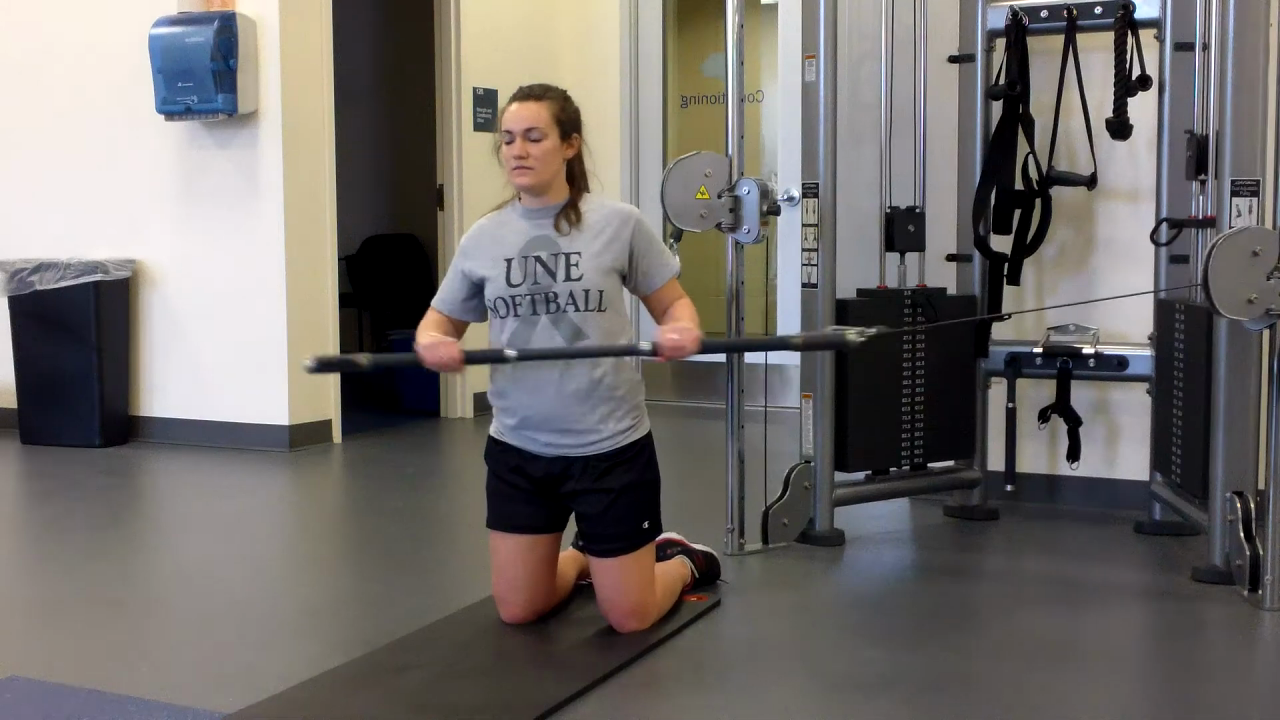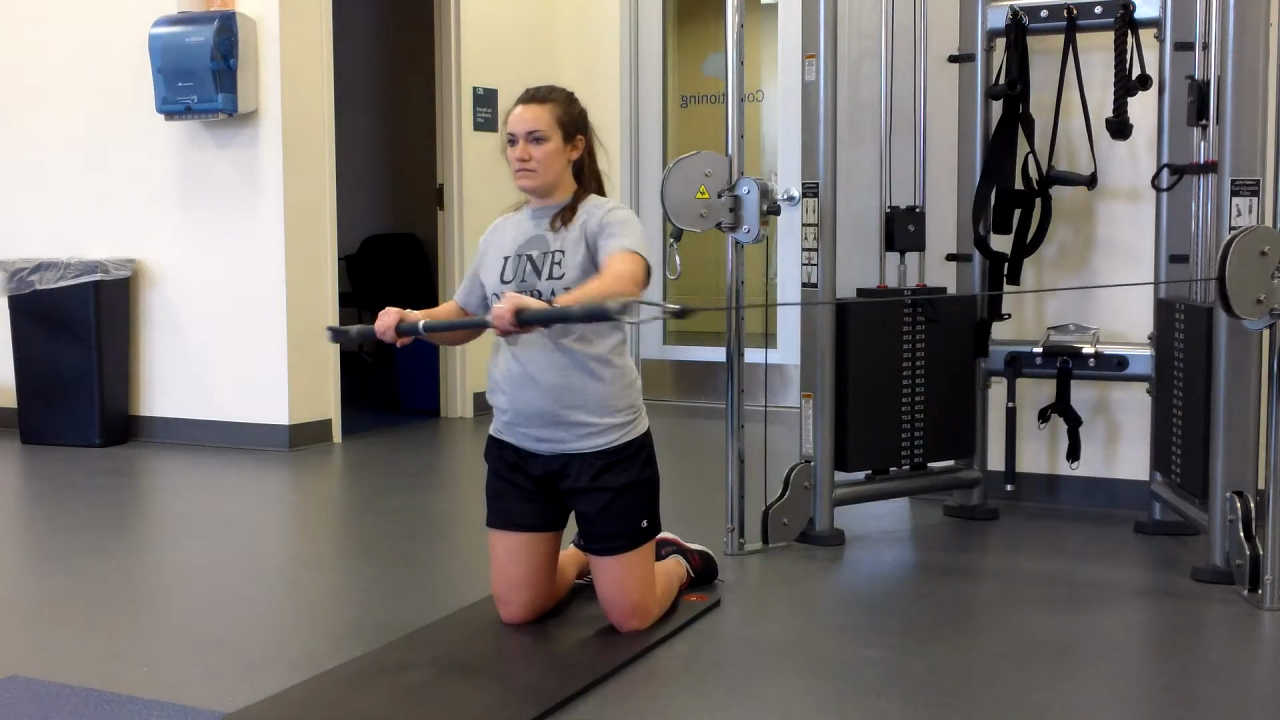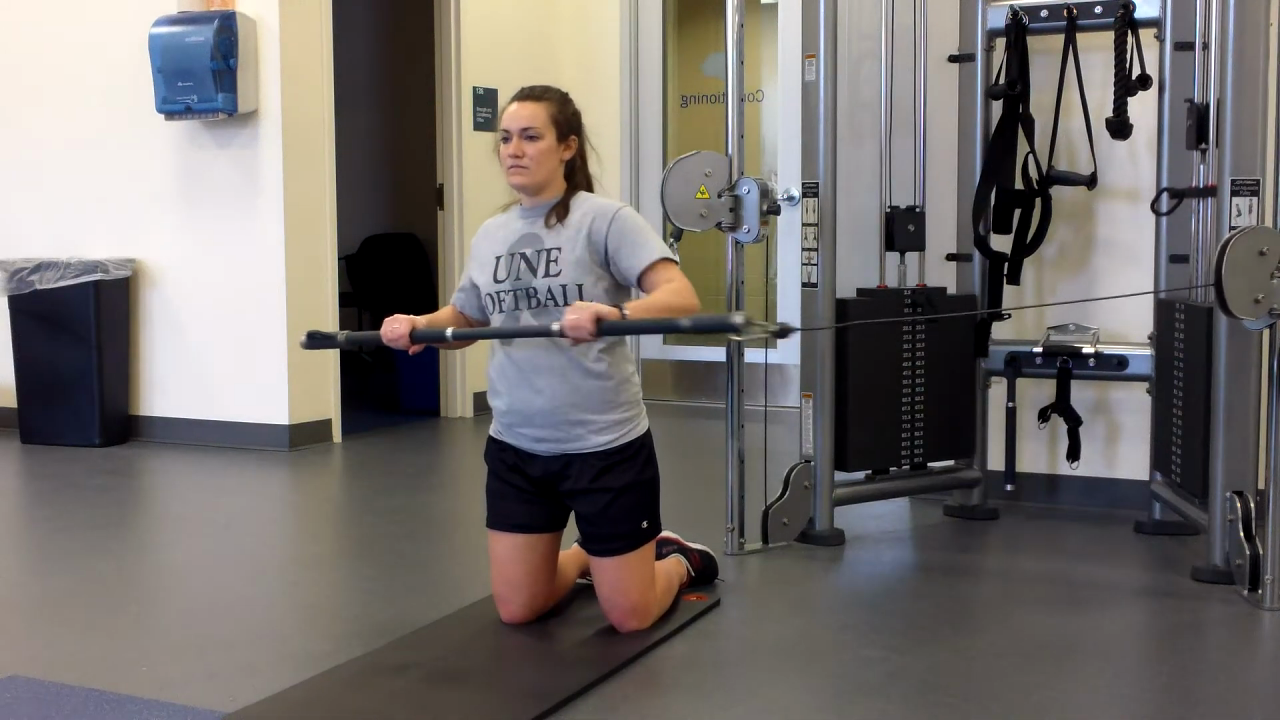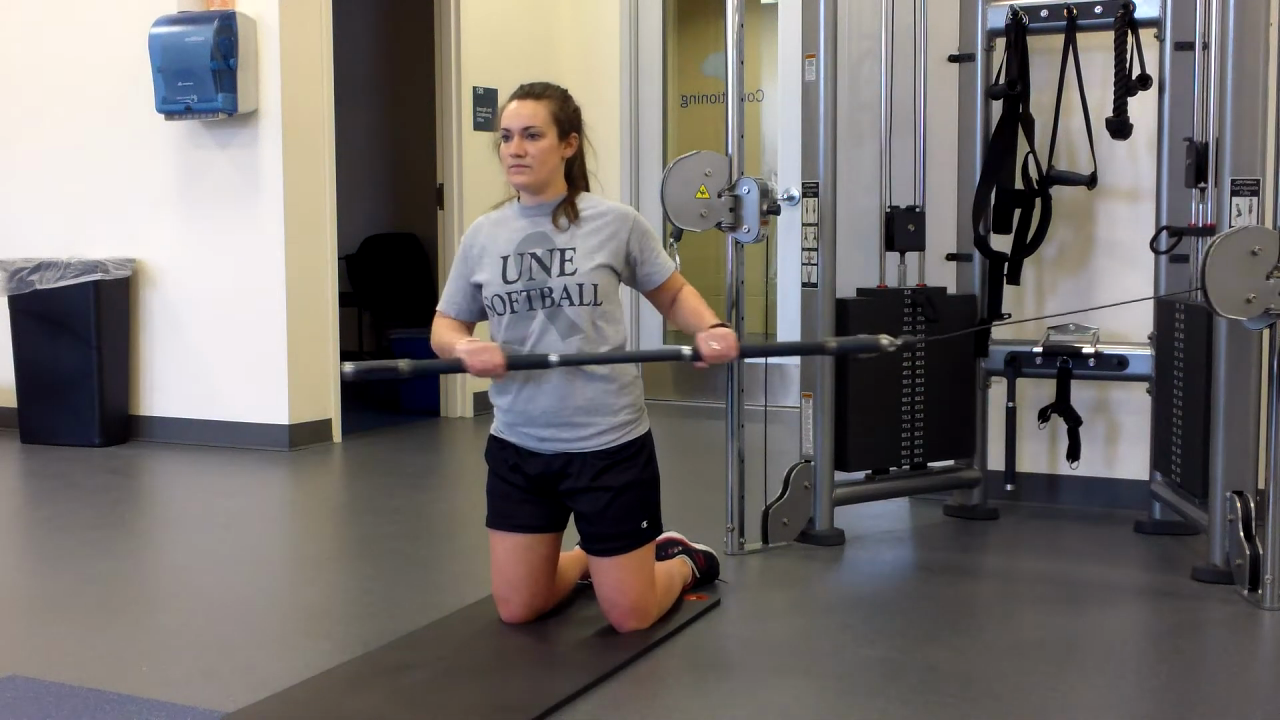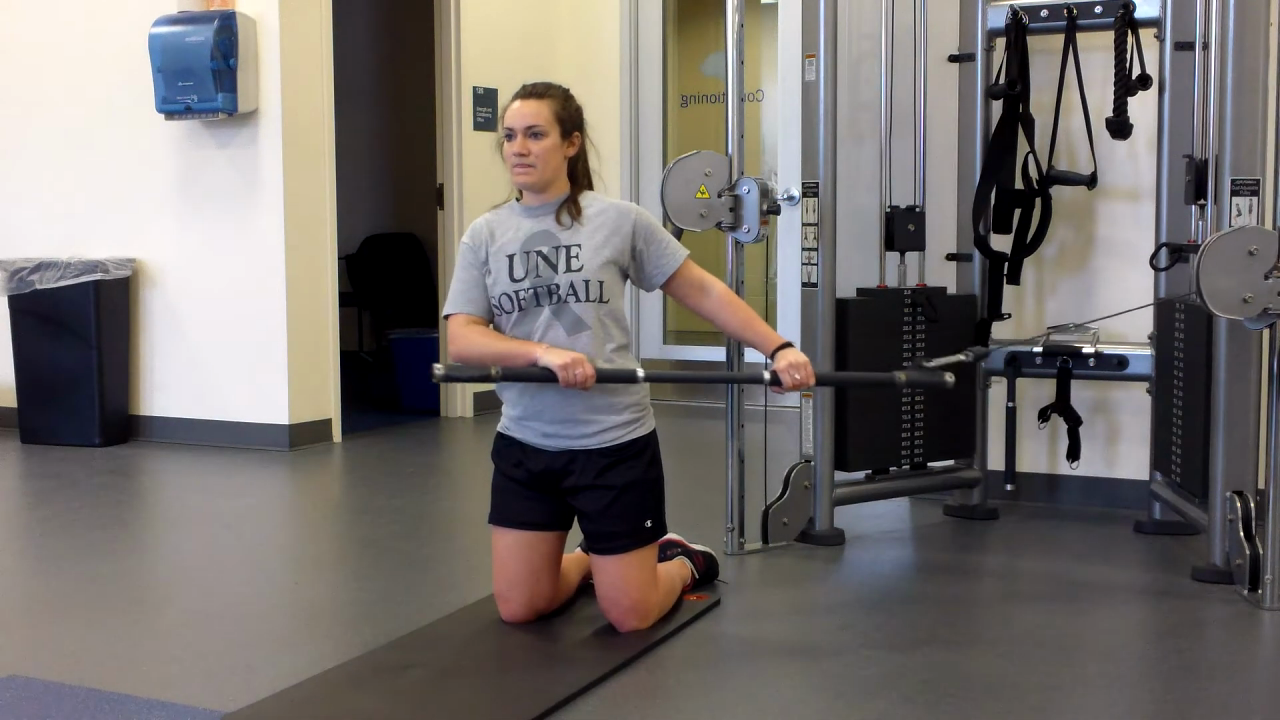
dt=1s
person 1, frame 1
left shoulder: (619, 224)
right shoulder: (483, 237)
left elbow: (674, 302)
right elbow: (443, 318)
left wrist: (683, 330)
right wrist: (433, 340)
left hip: (608, 445)
right hip: (518, 448)
left knee: (630, 616)
right knee: (519, 611)
left ankle: (684, 562)
right ankle: (585, 556)
person 1, frame 2
left shoulder: (609, 219)
right shoulder: (498, 233)
left elbow: (626, 281)
right elbow: (460, 320)
left wrist: (547, 305)
right wrist: (412, 319)
left hip: (605, 444)
right hip: (517, 446)
left knee: (629, 616)
right knee: (516, 609)
left ankle: (678, 560)
right ankle: (583, 556)
person 1, frame 3
left shoulder: (607, 220)
right shoulder: (490, 235)
left elbow: (680, 296)
right elbow: (464, 319)
left wrist: (613, 313)
right wrist: (417, 325)
left hip: (605, 443)
right hip: (517, 447)
left knee: (630, 616)
right knee: (517, 611)
left ankle: (679, 560)
right ankle: (586, 556)
person 1, frame 4
left shoulder: (615, 223)
right shoulder: (482, 235)
left elbow: (675, 294)
right elbow: (445, 325)
left wrist: (711, 329)
right wrist: (463, 345)
left hip: (609, 443)
right hip: (519, 447)
left knee: (629, 616)
right knee: (517, 609)
left ankle: (683, 559)
right ankle: (590, 560)
person 1, frame 5
left shoulder: (618, 221)
right shoulder: (483, 235)
left elbow: (701, 291)
right elbow: (461, 339)
left wrist: (776, 348)
right wrist: (542, 353)
left hip: (613, 442)
right hip: (524, 445)
left knee: (631, 616)
right knee: (519, 610)
left ankle: (684, 562)
right ankle: (590, 559)
